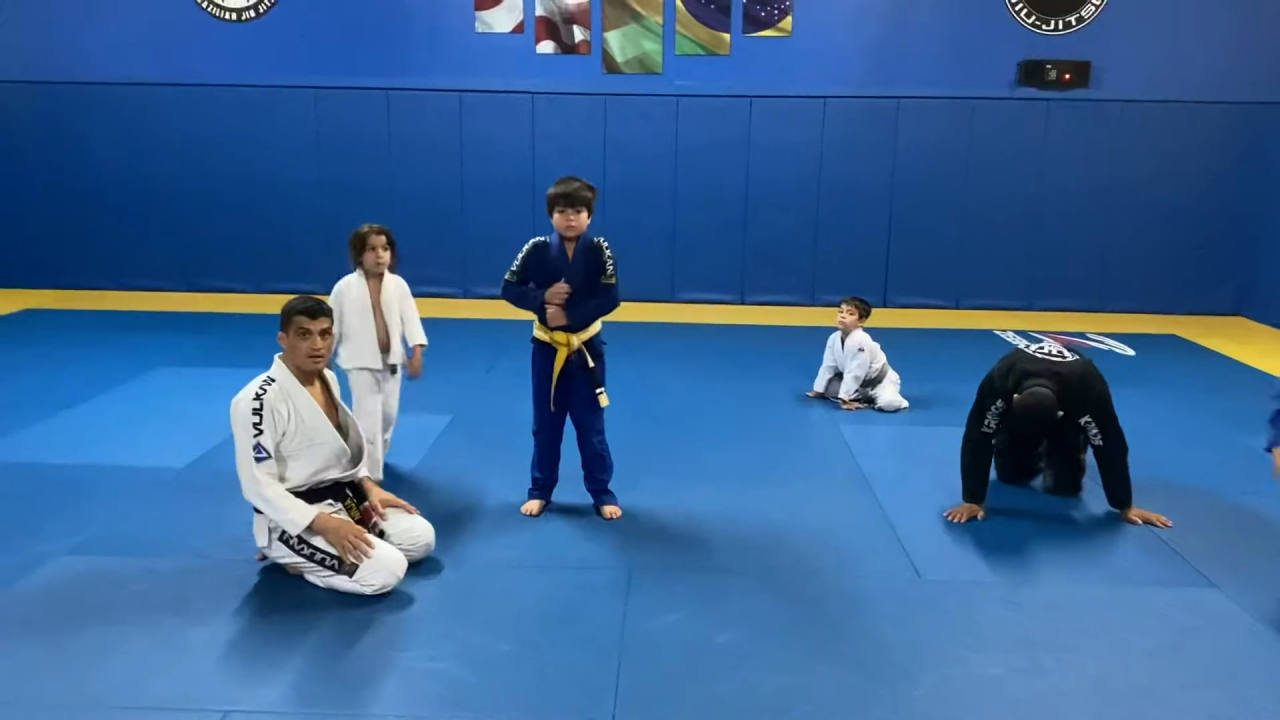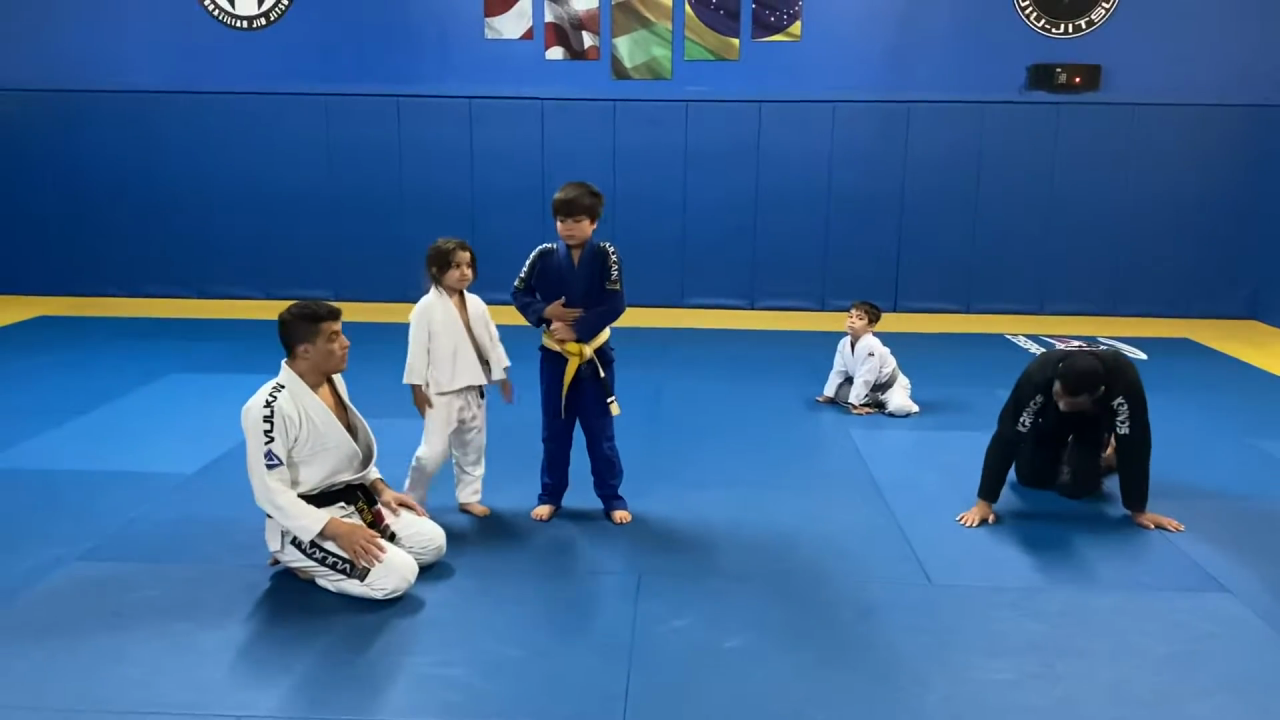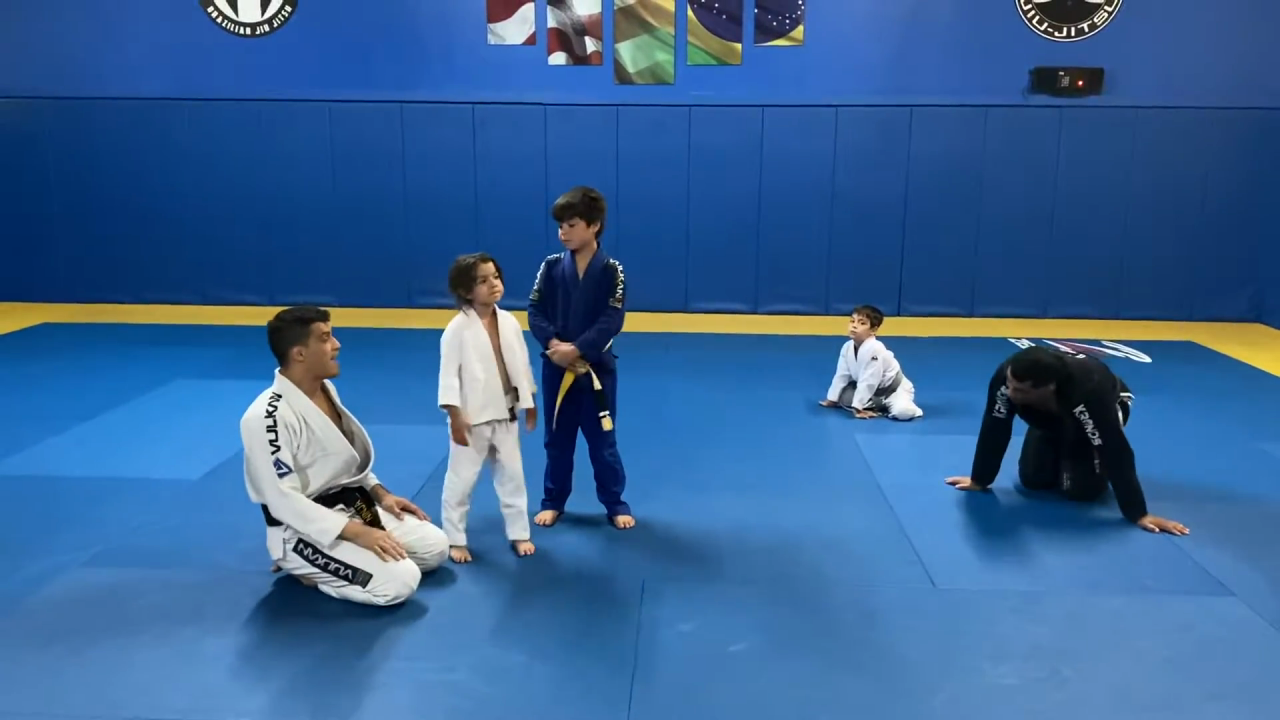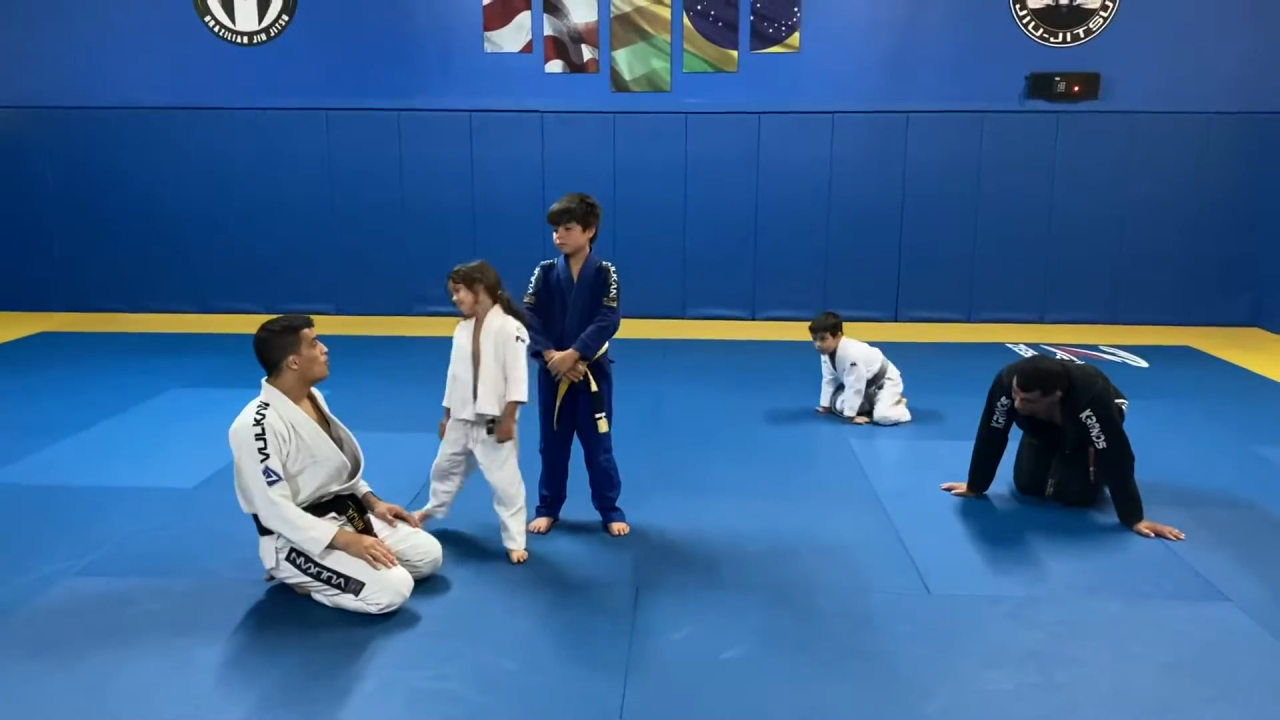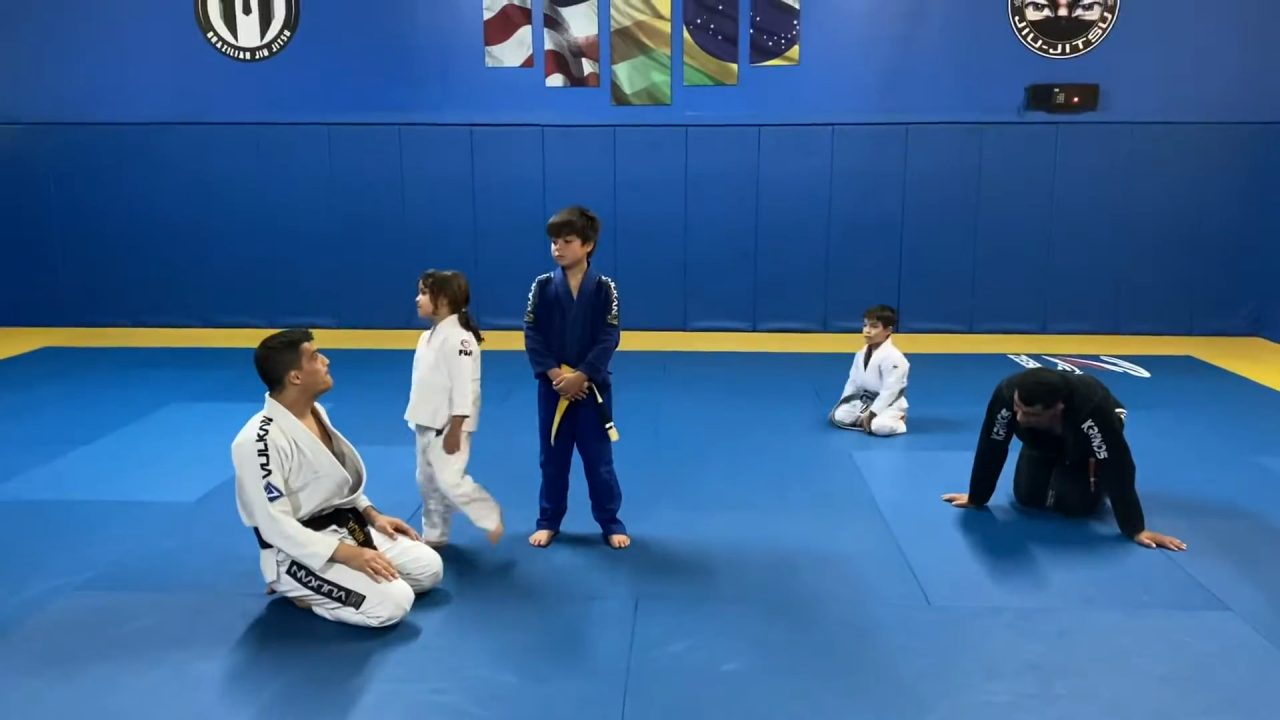
dt=0.7s
person 1, frame 1
left shoulder: (599, 250)
right shoulder: (537, 250)
left elbow: (610, 299)
right elbow: (509, 289)
left wrist: (570, 316)
right wrist: (542, 296)
left hip: (586, 348)
right hip: (547, 348)
left knee: (591, 425)
right knee: (545, 424)
left ankle: (602, 492)
right ankle: (540, 490)
person 1, frame 2
left shoulder: (605, 255)
right shoulder: (544, 256)
left elbow: (614, 304)
right elbow: (519, 293)
left wrist: (576, 329)
right wrist: (544, 313)
left hip: (595, 357)
right hip: (555, 358)
left knee: (600, 432)
right knee: (554, 431)
left ankle: (612, 498)
right ankle: (550, 496)
person 1, frame 3
left shoulder: (611, 270)
right shoulder: (551, 266)
left elbow: (611, 322)
right elbow: (535, 312)
left wrist: (575, 350)
right wrist: (555, 345)
left hip: (596, 366)
right hip: (557, 367)
left knee: (602, 439)
right knee: (557, 438)
left ankle: (615, 503)
right ankle: (553, 501)
person 1, frame 4
left shoulder: (604, 273)
right shoulder: (545, 272)
left elbow: (606, 322)
right elbow: (530, 316)
left wrist: (573, 355)
right wrist: (550, 355)
left hip: (592, 371)
right hip: (552, 372)
left knee: (598, 445)
right knee: (552, 444)
left ankle: (610, 510)
right ankle: (548, 508)
person 1, frame 5
left shoulder: (604, 288)
right shoulder: (542, 287)
left elbow: (608, 340)
right elbow: (533, 336)
left wrist: (580, 376)
right wrist: (554, 374)
left hip: (592, 385)
right hip: (552, 386)
left knee: (598, 458)
right knee: (552, 457)
left ankle: (611, 522)
right ankle: (548, 521)
person 2, frame 1
left shoulder: (327, 379)
right shoulder: (259, 400)
right elbow: (259, 486)
left wrist: (369, 487)
right wrist: (326, 525)
right hip: (293, 520)
left knee: (421, 538)
right knee: (387, 571)
left ankle: (310, 554)
right ankle: (289, 555)
person 2, frame 2
left shoulder: (333, 381)
right shoulder: (270, 407)
right elbow: (270, 492)
left wrist: (380, 488)
right wrist: (337, 530)
right hip: (306, 523)
left knee: (432, 542)
right knee: (397, 575)
left ankle: (317, 559)
right ankle: (301, 560)
person 2, frame 3
left shoulder: (324, 388)
right shoulder: (268, 417)
right elbow: (285, 502)
left wrist: (380, 494)
right wrist: (357, 534)
left hip: (352, 505)
right hip: (303, 530)
left knee: (434, 547)
right knee: (399, 581)
left ankle: (333, 562)
right ankle: (304, 568)
person 2, frame 4
left shoulder: (312, 397)
right shoulder: (257, 425)
right elbow: (275, 510)
left wrist: (372, 501)
right wrist: (346, 542)
right hip: (297, 539)
left knee: (428, 555)
right knee: (392, 590)
left ankle: (318, 573)
right ankle: (297, 575)
person 2, frame 5
left shoulder: (314, 412)
right shoulder: (260, 441)
right elbow: (275, 526)
left wrist: (372, 515)
right wrist: (347, 555)
right hip: (297, 552)
left knee: (429, 568)
right knee: (392, 603)
left ankle: (320, 587)
right ankle: (298, 589)
person 3, frame 1
left shoulder: (398, 285)
right shoulder: (346, 286)
left elbow: (411, 320)
right elbow: (332, 323)
left wrist: (417, 353)
left hip: (390, 362)
right hip: (360, 363)
left knee: (387, 415)
right knee: (369, 421)
left ankle: (373, 459)
right ankle: (371, 473)
person 3, frame 2
left shoulder: (476, 304)
right shoulder: (427, 307)
left elbow: (492, 340)
right elbow: (418, 351)
left wrist: (503, 376)
right wrist: (417, 390)
left hip: (474, 389)
right hip: (443, 391)
left knee: (472, 447)
right knee: (434, 449)
left ankle: (469, 497)
right ankle: (413, 496)
person 3, frame 3
left shoulder: (509, 321)
right shoulder: (458, 328)
left elbow: (522, 365)
right elbow: (449, 374)
left wrist: (530, 404)
right wrist: (455, 416)
left hip: (506, 416)
right hip: (473, 418)
left knee: (512, 476)
right knee: (461, 478)
left ankle: (519, 533)
right ankle: (455, 539)
person 3, frame 4
left shoulder: (509, 327)
right shoulder: (463, 329)
left elbow: (517, 375)
right elbow: (455, 373)
left wrist: (508, 418)
right wrist: (448, 413)
left hip: (493, 421)
right hip: (463, 417)
left knee: (504, 480)
right knee: (445, 468)
left ankle: (515, 540)
right ankle: (433, 511)
person 3, frame 5
left shoulder: (459, 338)
right shoulder: (428, 336)
left elbow: (464, 388)
left wrist: (454, 431)
right wrist: (418, 420)
left hip: (448, 426)
right hip: (427, 425)
left knee: (449, 482)
right knee: (428, 484)
left ankle: (490, 517)
right ankle: (434, 536)
person 4, frame 1
left shoulder: (1090, 393)
right shoulder: (999, 382)
left elbow: (1111, 449)
right elbow: (977, 439)
left wrist: (1125, 507)
right wrist: (972, 501)
left knee: (1064, 486)
right knee: (1010, 475)
person 4, frame 2
left shoulder: (1124, 382)
right shoulder: (1039, 375)
left elbow: (1134, 445)
right elbow: (1007, 436)
left wrist: (1138, 510)
right wrist: (985, 501)
left hip: (1095, 421)
right hip: (1049, 419)
left knee: (1074, 485)
right knee: (1029, 477)
left ankle: (1106, 455)
right ankle: (1062, 449)
person 4, frame 3
left shoulder: (1090, 390)
right shoulder: (1007, 375)
left elbow: (1116, 451)
right elbow: (994, 430)
left wrist: (1138, 514)
right wrist: (979, 480)
left hip: (1103, 410)
right hip: (1049, 419)
left knee: (1080, 489)
right knee: (1033, 480)
right ankle: (1065, 455)
person 4, frame 4
left shoulder: (1093, 397)
right shoulder: (1007, 381)
left elbow: (1117, 457)
right elbow: (991, 437)
left wrist: (1134, 519)
right wrist: (975, 486)
left hip: (1088, 433)
right hip: (1044, 430)
left knee: (1074, 493)
right knee: (1028, 486)
left ankle: (1095, 473)
right ankle: (1057, 459)
person 4, frame 5
left shoulder: (1094, 407)
right shoulder: (1007, 393)
left elbow: (1117, 468)
right elbow: (991, 449)
left wrist: (1135, 529)
right wrist: (976, 498)
left hip: (1085, 446)
right hip: (1043, 442)
left knee: (1074, 503)
right knee: (1027, 497)
left ankle: (1095, 484)
right ankle: (1055, 472)
